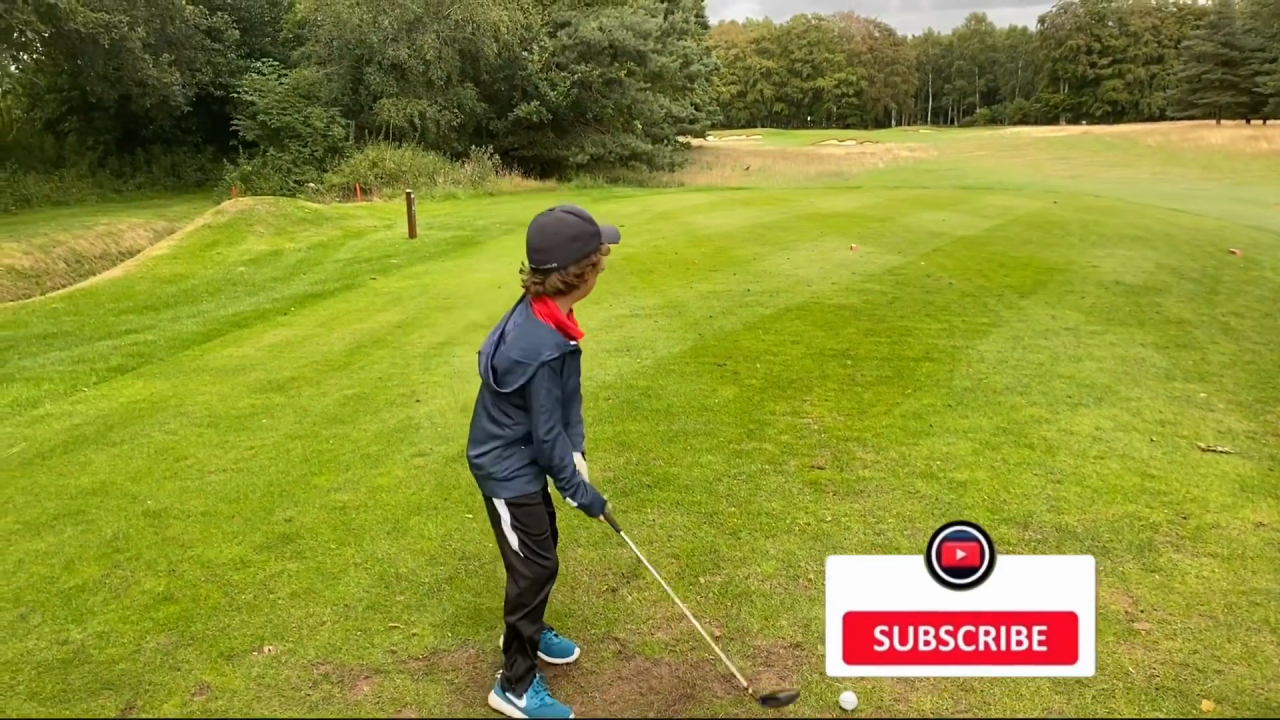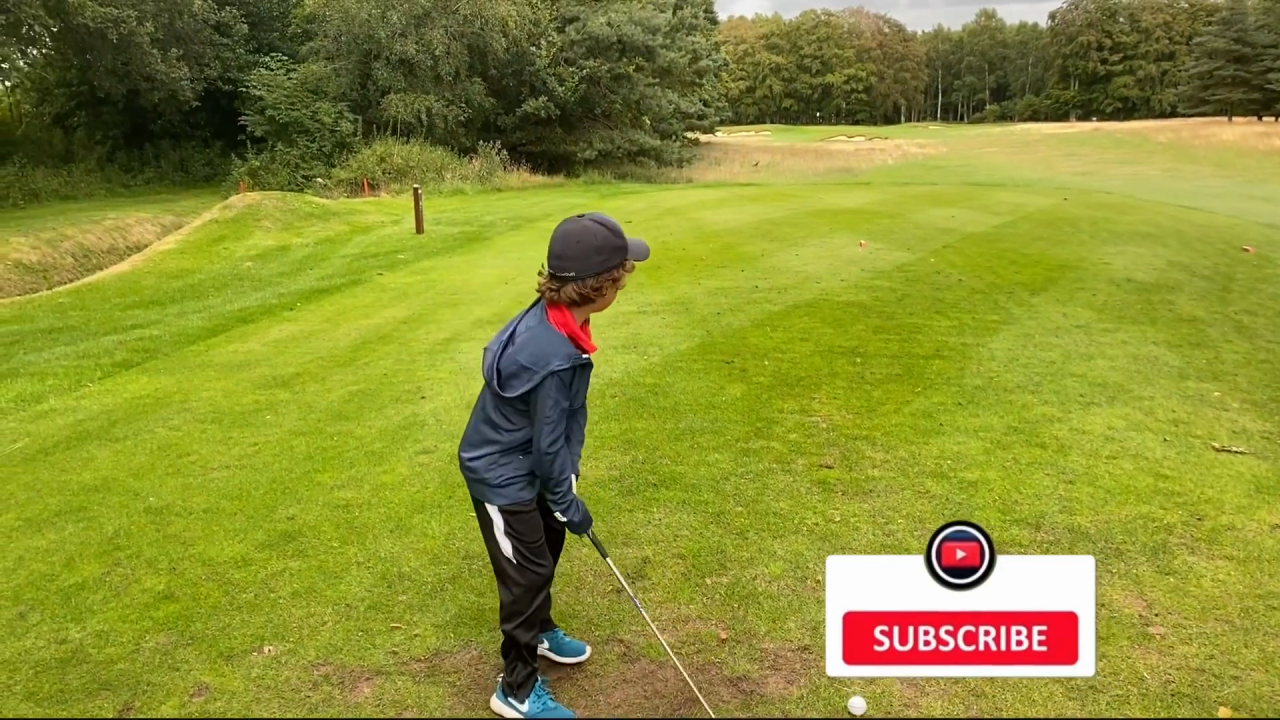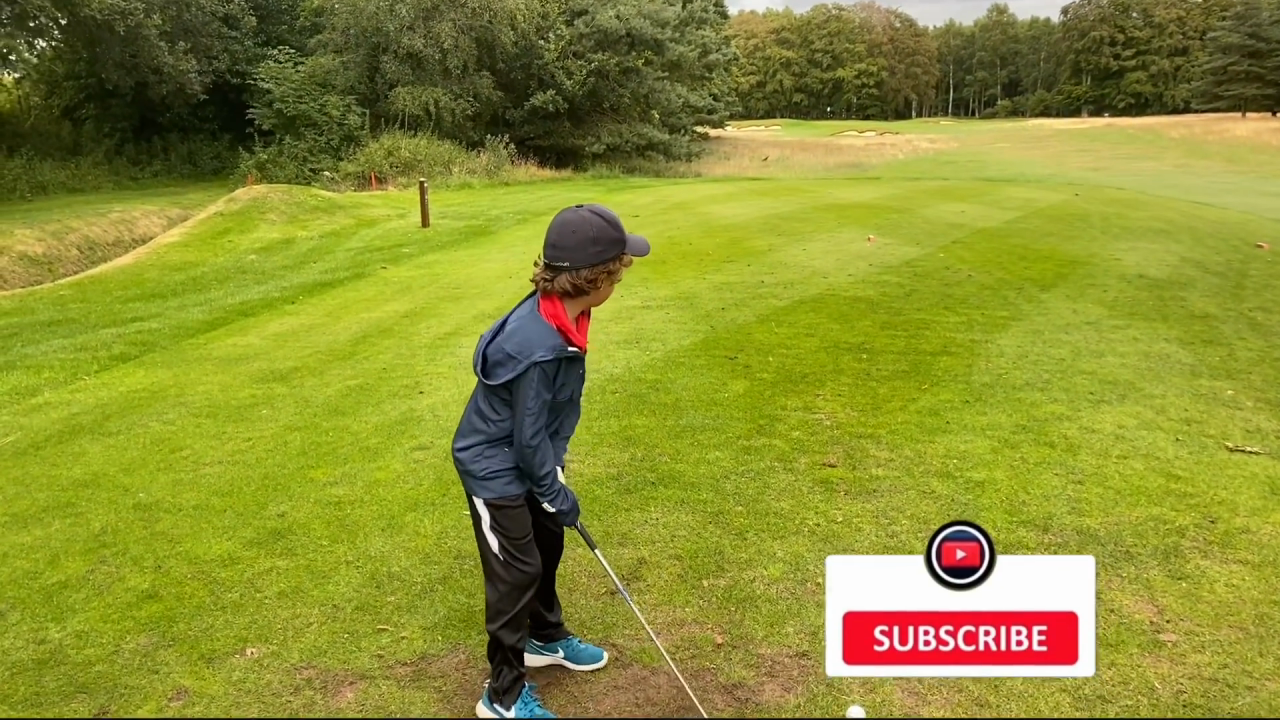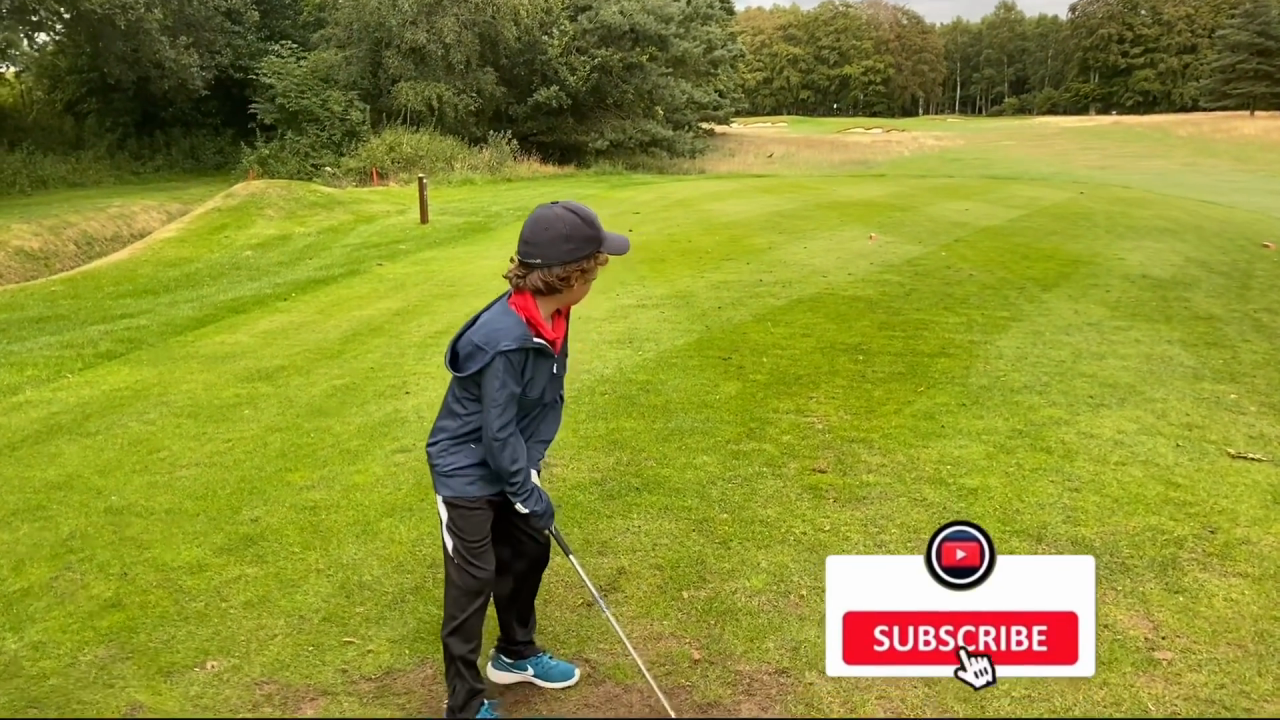
dt=0.3s
person 1, frame 1
left shoulder: (548, 314)
right shoulder: (540, 347)
left elbow: (569, 392)
right elbow: (546, 433)
left wrist: (578, 448)
right wrist: (578, 488)
left hip: (525, 458)
right hip: (506, 467)
left knee: (543, 546)
right knee: (535, 566)
left ankle: (528, 630)
person 1, frame 2
left shoulder: (557, 318)
right shoulder: (551, 358)
left elbow: (571, 413)
right elbow: (547, 443)
left wrist: (571, 472)
right wrist: (567, 501)
left hip: (518, 463)
right hip: (501, 472)
left knee: (548, 543)
right knee: (529, 571)
left ankle: (537, 631)
person 1, frame 3
left shoulder: (564, 314)
right shoulder: (537, 348)
left elbow: (565, 404)
right elbow: (529, 434)
left wrist: (555, 468)
right wrist: (554, 491)
left hip: (520, 459)
right hip: (494, 467)
left knee: (547, 544)
right knee: (517, 571)
left ankle: (545, 638)
person 1, frame 4
left shoulder: (551, 318)
right shoulder: (504, 341)
left elbow: (549, 400)
right elbow: (498, 431)
left wrist: (531, 469)
right wrist: (528, 494)
left hip: (507, 464)
right hip: (466, 468)
left knee: (530, 551)
right knee: (474, 578)
left ankle: (515, 654)
